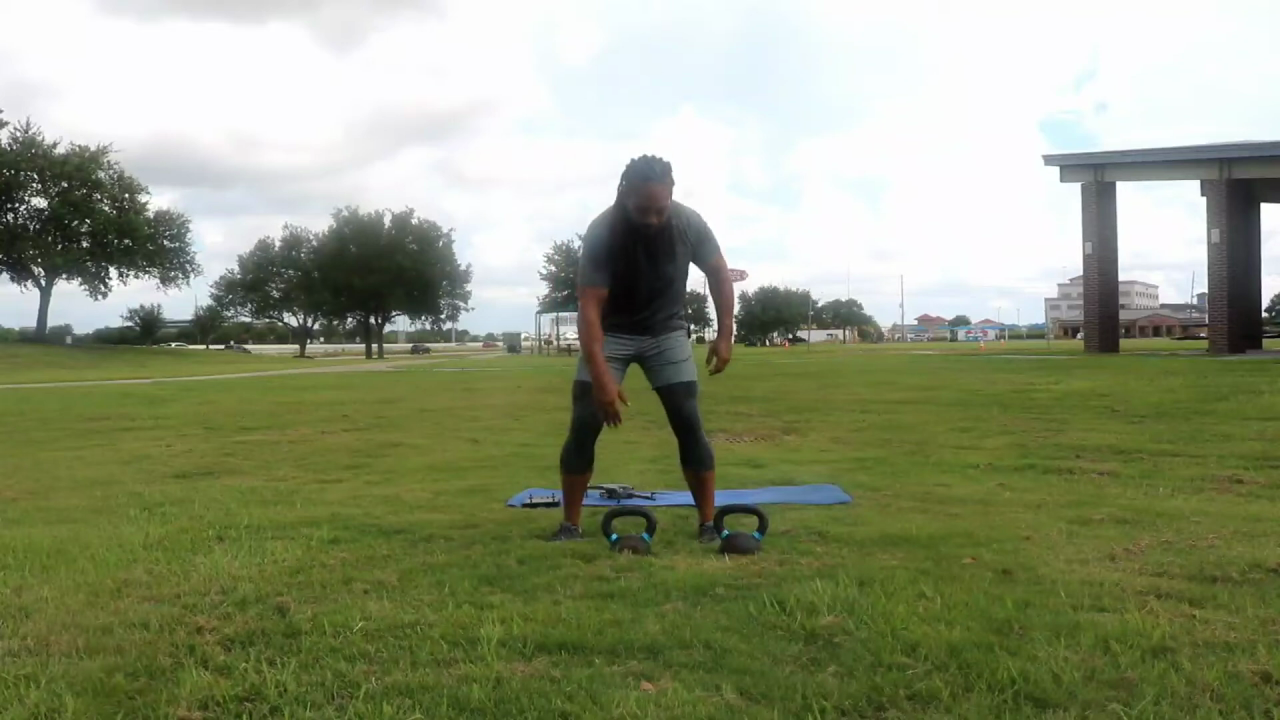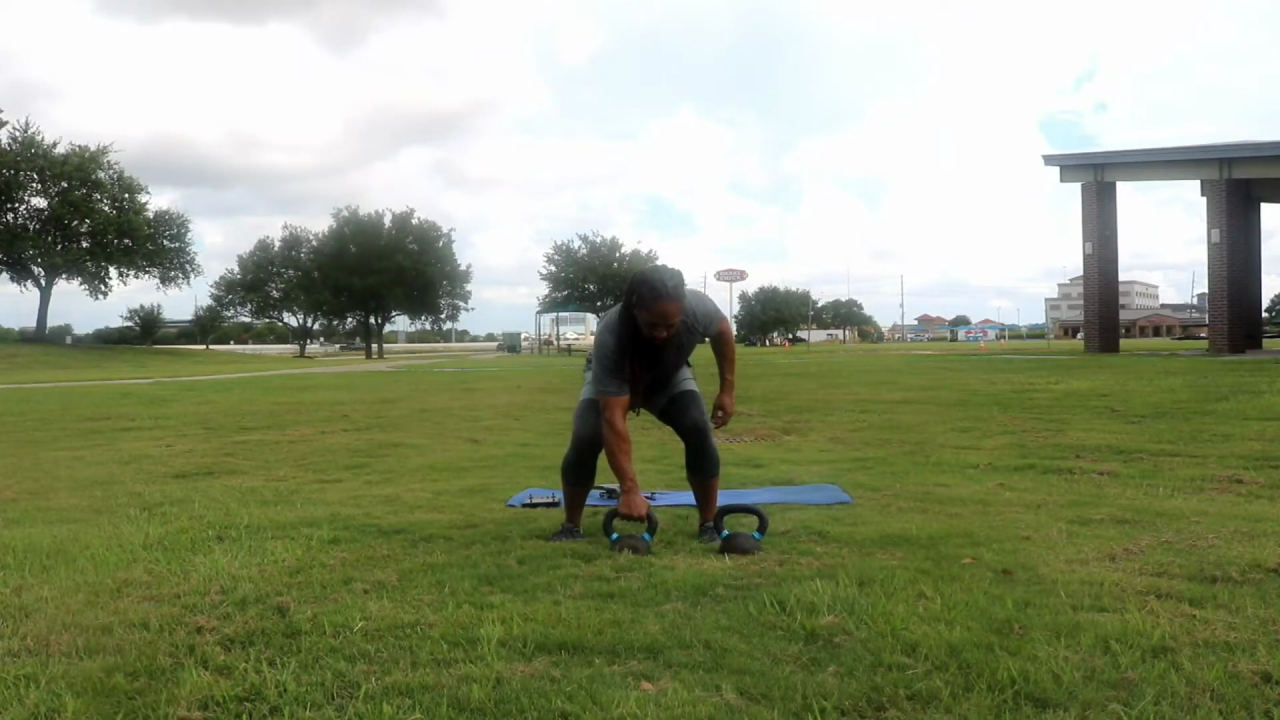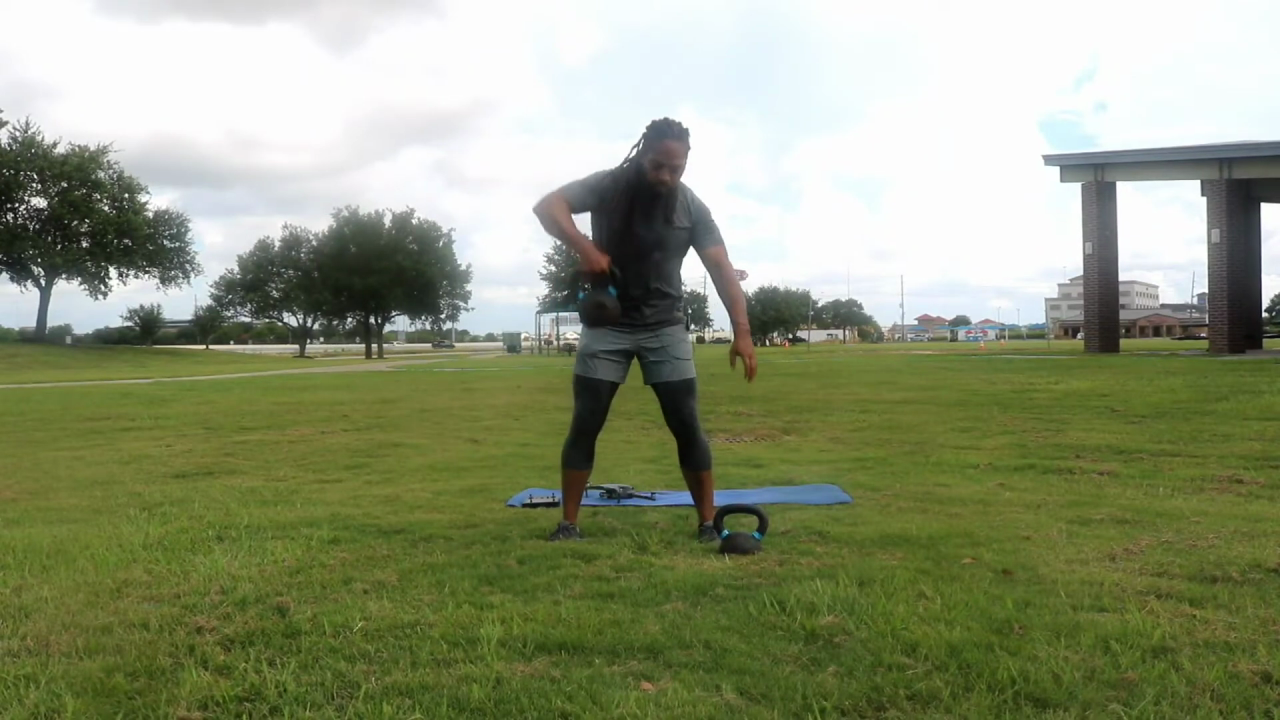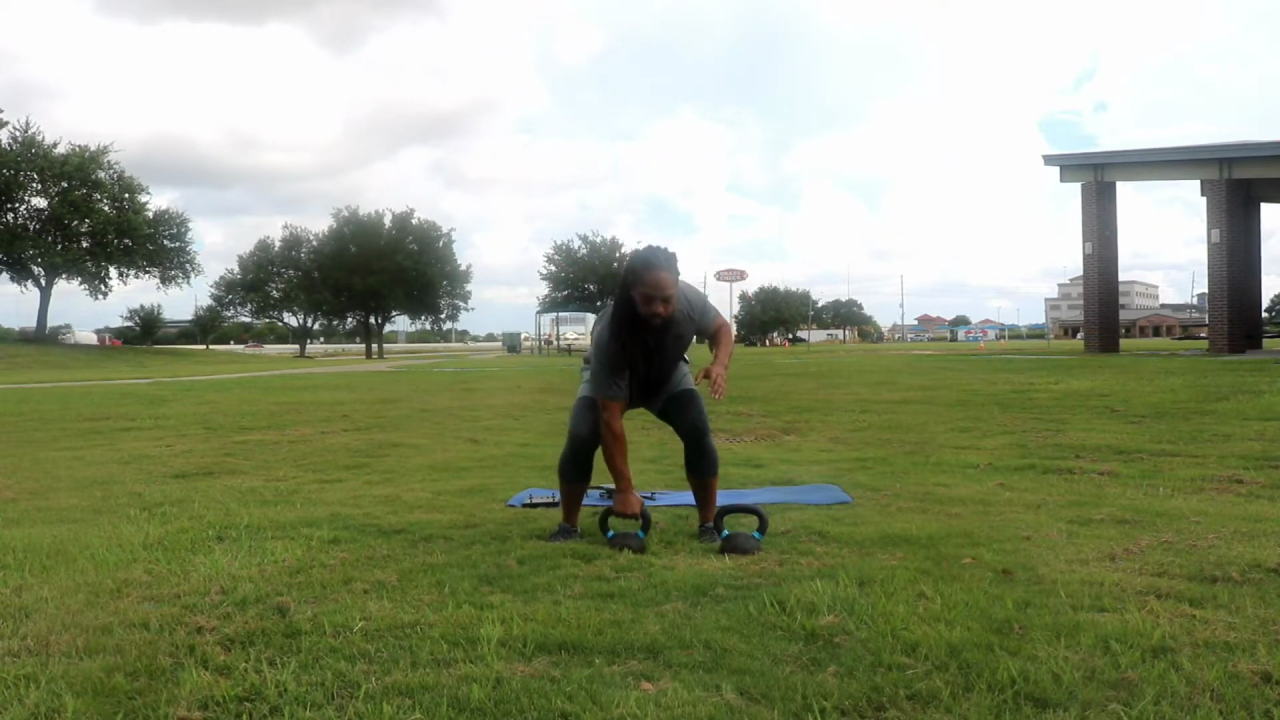
dt=1s
person 1, frame 1
left shoulder: (690, 224)
right shoulder: (602, 232)
left elbow: (718, 274)
right elbow: (589, 307)
left wrist: (725, 335)
right wrist: (601, 378)
left hip: (666, 332)
right hip: (611, 333)
left knee: (689, 424)
right knee: (584, 424)
left ankle: (708, 524)
right ankle: (570, 525)
person 1, frame 2
left shoulder: (698, 307)
right shoulder: (611, 334)
left elbow: (722, 332)
right elbow: (613, 420)
left wrist: (727, 390)
right wrist: (629, 490)
left hip: (670, 377)
right hip: (611, 380)
left knee: (698, 430)
right knee: (585, 439)
left ankle: (708, 525)
right ankle: (571, 526)
person 1, frame 3
left shoulder: (692, 207)
right shoulder: (610, 186)
left elbow: (721, 269)
right elbow: (546, 206)
left wrist: (742, 332)
right wrist: (584, 248)
left hip: (665, 328)
right hip: (607, 325)
left knee: (686, 424)
right knee: (585, 424)
left ankle: (708, 523)
right ankle: (568, 524)
person 1, frame 4
left shoulder: (691, 301)
right shoulder: (611, 329)
left elbow: (721, 329)
right elbow: (611, 420)
left wrist: (719, 363)
right wrist: (624, 490)
left hip: (668, 378)
right hip: (613, 385)
left knee: (698, 430)
right knee: (581, 437)
left ankle: (708, 524)
right ankle: (568, 524)
